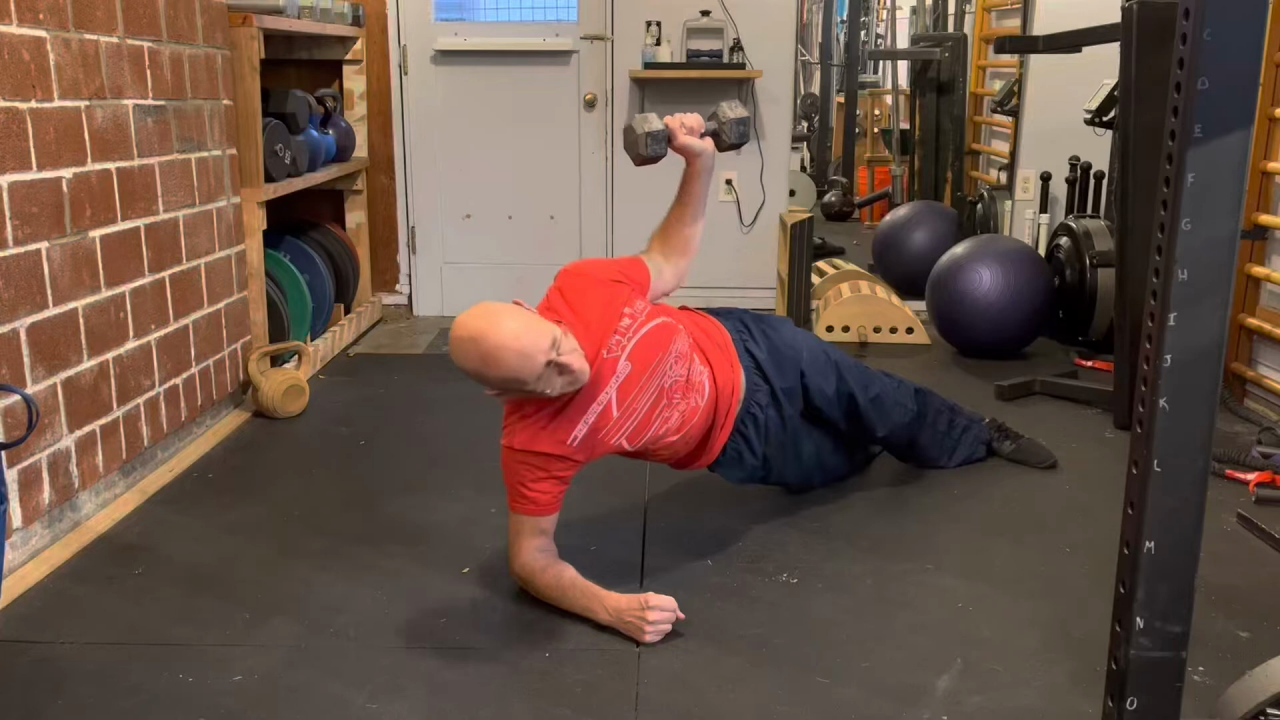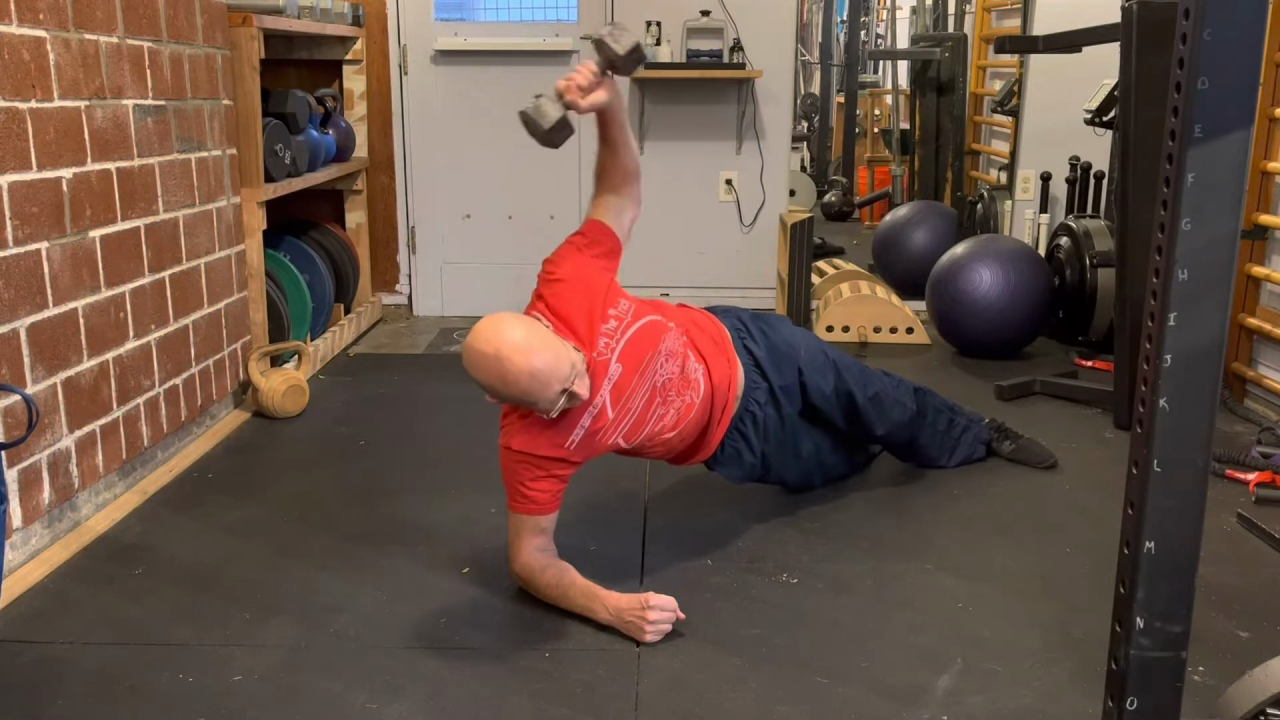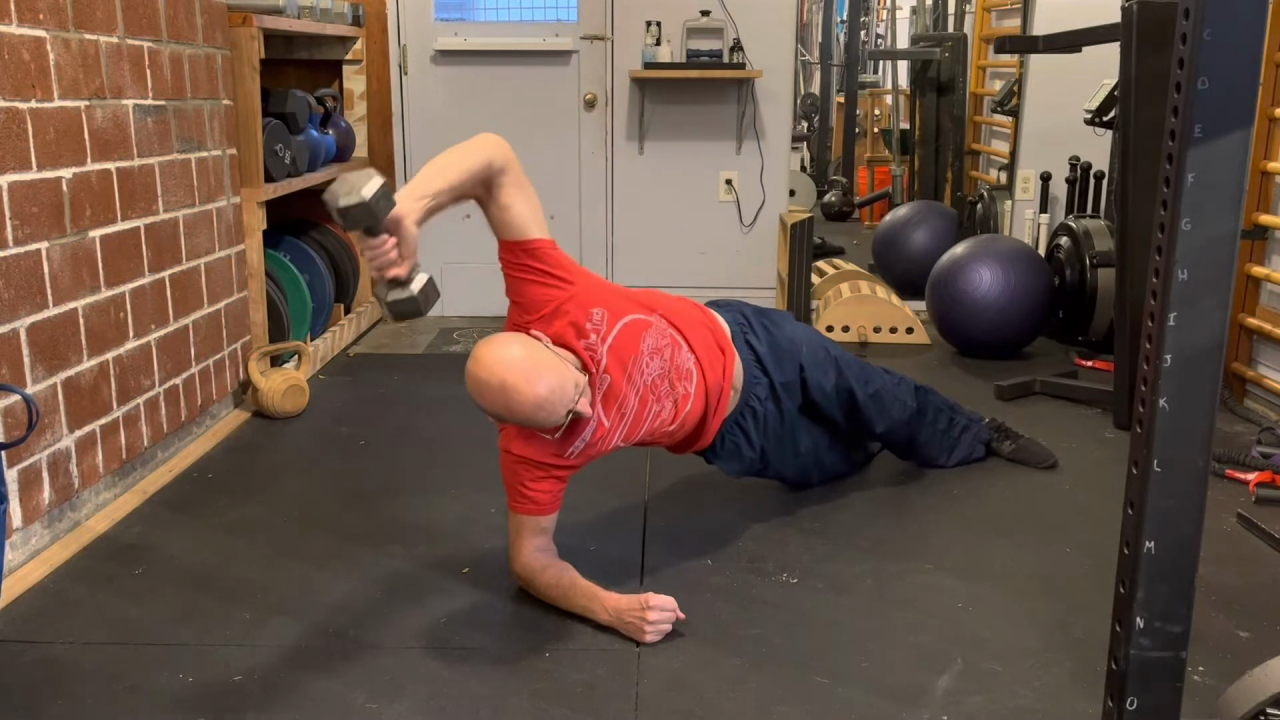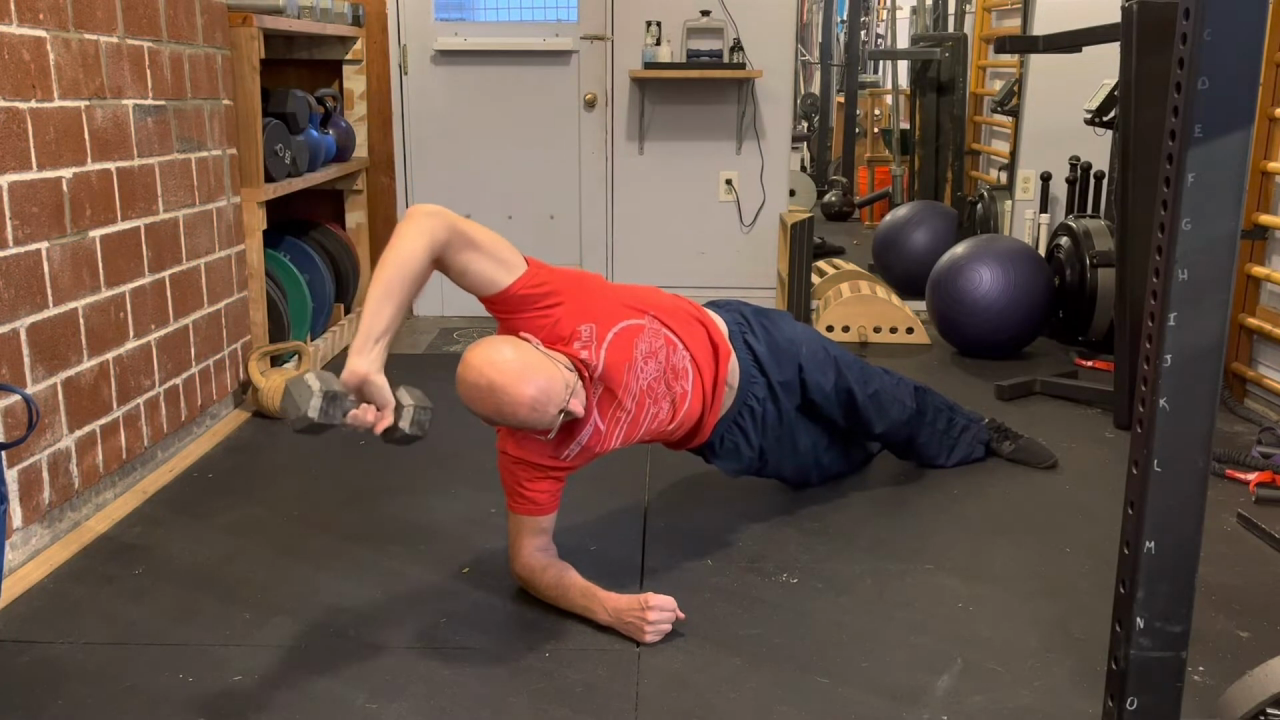
dt=1s
person 1, frame 1
left shoulder: (580, 287)
right shoulder: (532, 441)
left elbow: (668, 264)
right elbow: (530, 556)
left wrist: (701, 163)
right wrist: (612, 609)
left hip: (744, 349)
right hip: (737, 441)
left knee: (888, 406)
right knee: (838, 462)
left ankle: (980, 436)
right ankle: (925, 444)
person 1, frame 2
left shoulder: (565, 286)
right shoulder: (531, 441)
left elbow: (620, 197)
right elbow: (531, 555)
left wrist: (611, 109)
right wrist: (612, 608)
left hip: (743, 347)
right hip: (737, 439)
left knee: (890, 409)
right knee: (836, 462)
left ankle: (979, 435)
right ankle: (920, 444)
person 1, frame 3
left shoulder: (544, 302)
right shoulder: (533, 445)
left elbow: (495, 159)
right elbow: (531, 557)
left wrist: (407, 204)
right wrist: (611, 608)
left hip: (743, 344)
right hip: (733, 433)
left knee: (888, 406)
right knee: (835, 462)
left ankle: (978, 437)
right ankle: (920, 443)
person 1, frame 4
left shoulder: (538, 307)
right shoulder: (529, 449)
left elbow: (430, 226)
right elbow: (531, 557)
left wrist: (368, 349)
right wrist: (610, 608)
left hip: (741, 344)
right hip: (729, 433)
left knee: (887, 405)
right knee: (837, 459)
left ankle: (979, 434)
right ankle: (924, 449)
